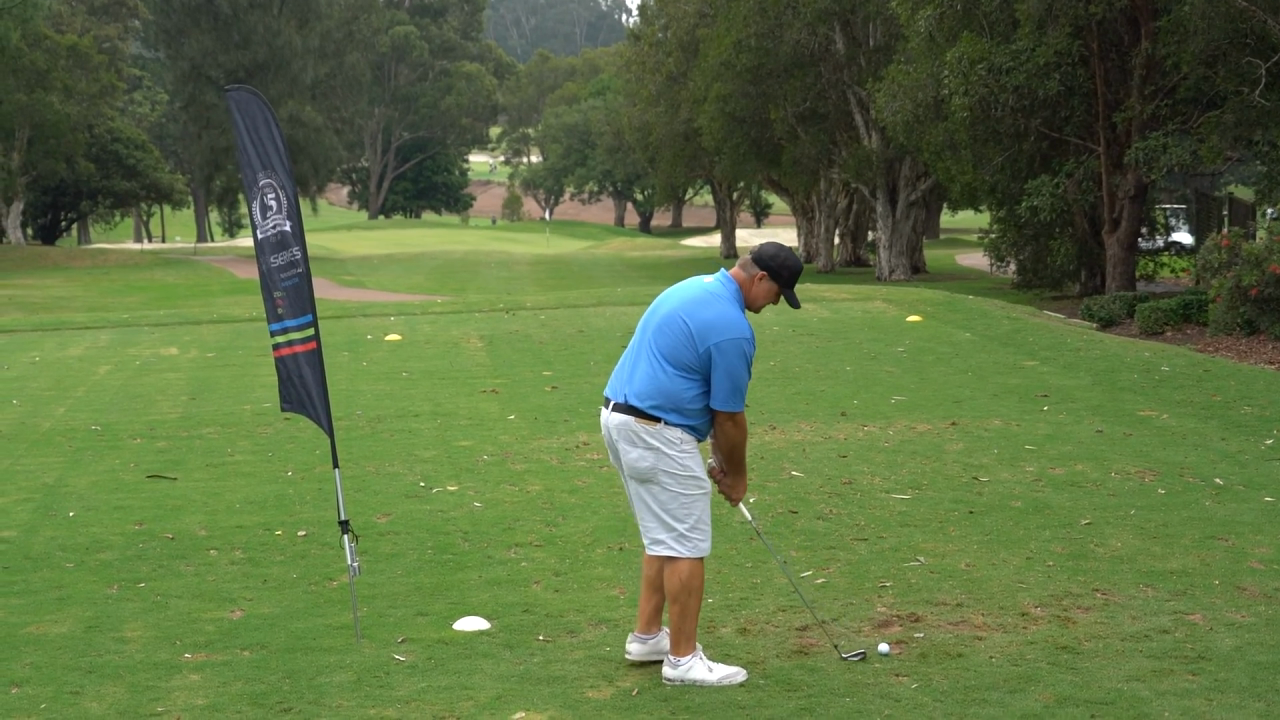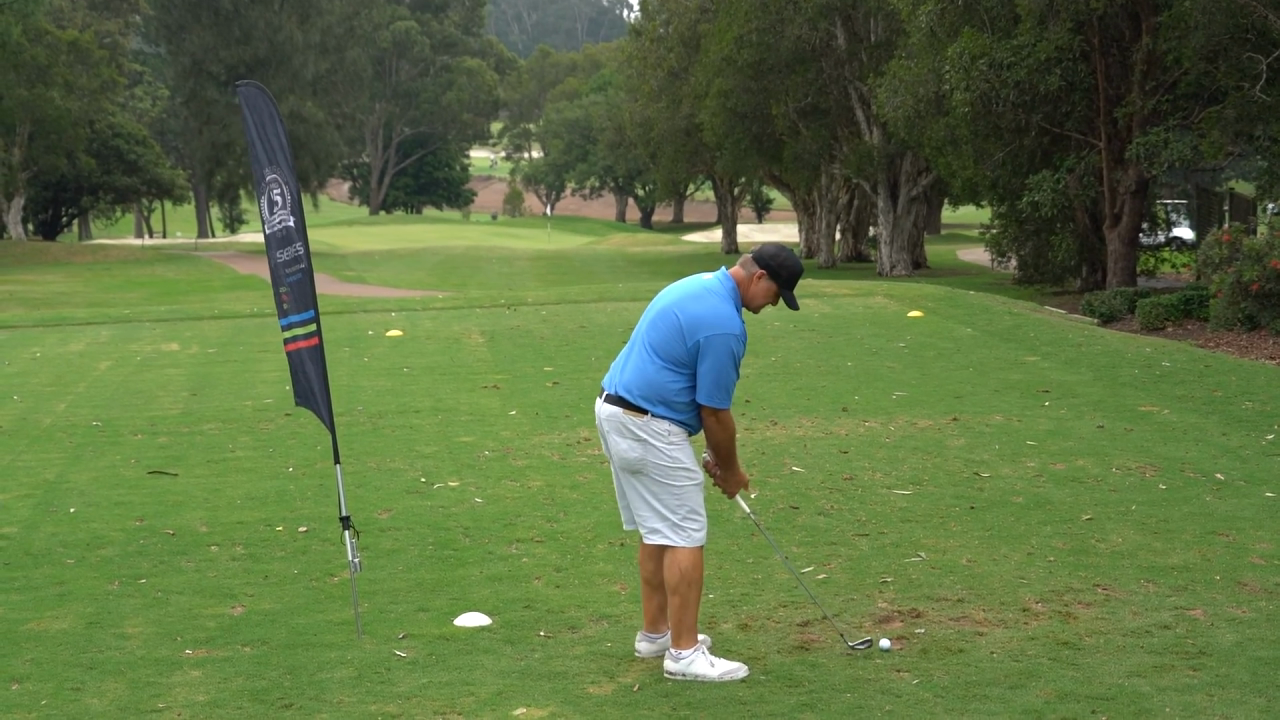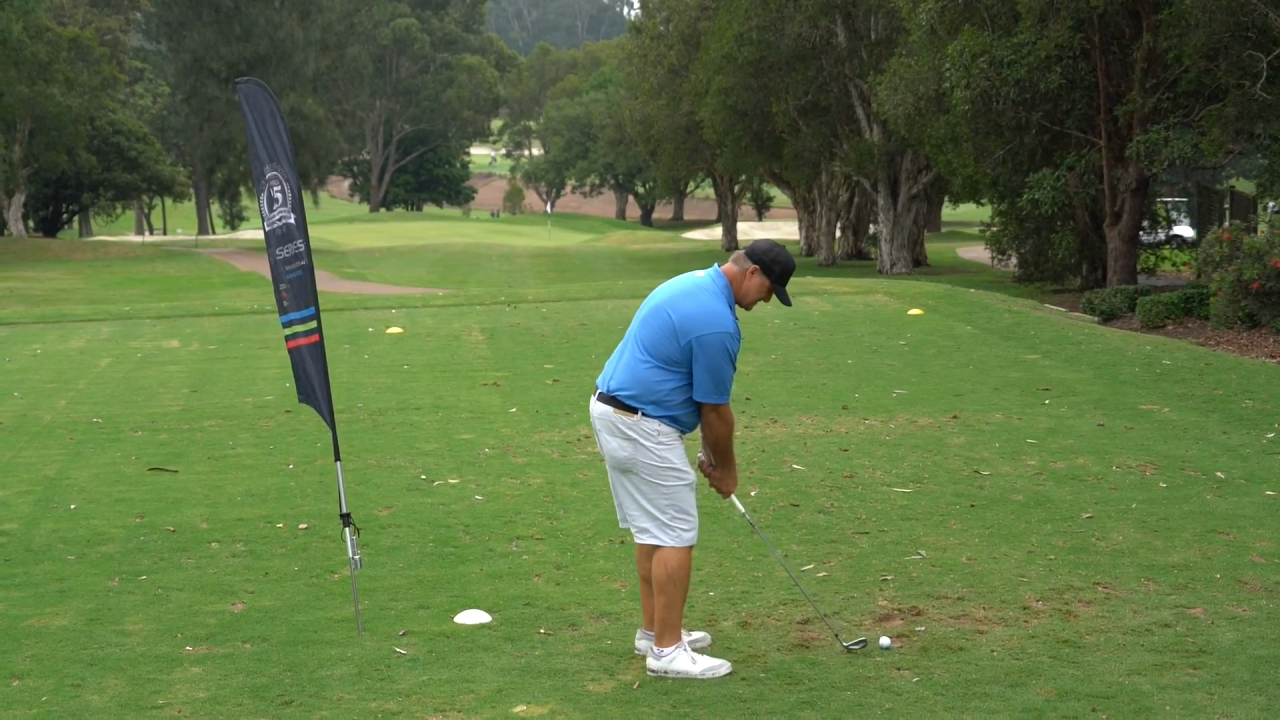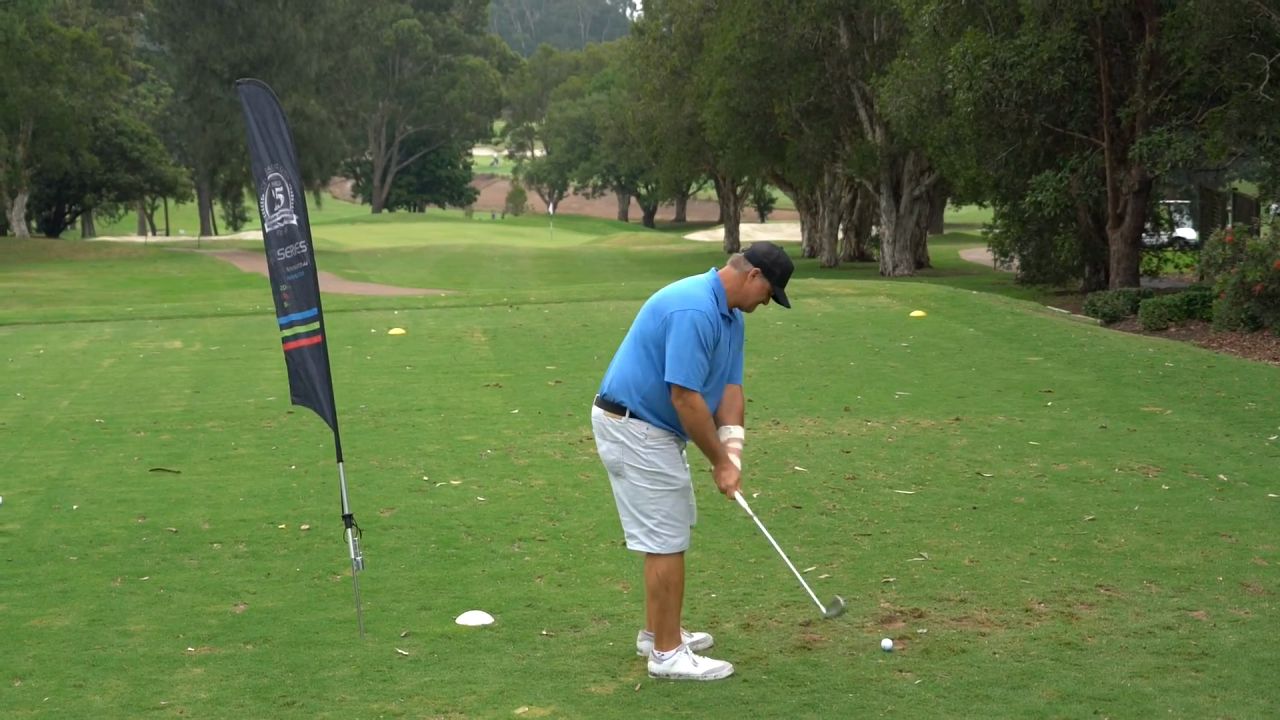
dt=0.3s
person 1, frame 1
left shoulder: (696, 288)
right shoulder: (732, 328)
right elbow: (730, 416)
left wrist: (719, 457)
right wrist: (737, 475)
left hip: (621, 417)
right hip: (656, 433)
left knee: (664, 538)
right knee: (685, 546)
left ankle: (646, 635)
right ankle: (682, 658)
person 1, frame 2
left shoulder: (702, 286)
right shoulder: (723, 323)
right elbow: (715, 413)
left wrist: (718, 456)
right wrist: (731, 470)
left hip: (619, 412)
right hip: (648, 425)
left knee: (656, 531)
right knee: (684, 535)
left ankle: (656, 632)
right ankle: (684, 652)
person 1, frame 3
left shoulder: (696, 284)
right shoulder: (715, 321)
right elbow: (715, 409)
left wrist: (712, 453)
right wrist: (726, 468)
left hip: (616, 411)
right hip: (641, 424)
left knee: (652, 529)
right knee: (675, 535)
left ankle: (654, 630)
right ankle: (666, 650)
person 1, frame 4
left shoulder: (732, 320)
right shoulder: (693, 307)
left elbow: (730, 387)
right elbow: (684, 397)
left wrist: (732, 450)
right wrist: (719, 460)
left hip: (654, 429)
right hip: (635, 429)
left knee: (672, 531)
right knee: (665, 541)
left ankle: (657, 630)
right ankle: (667, 653)
